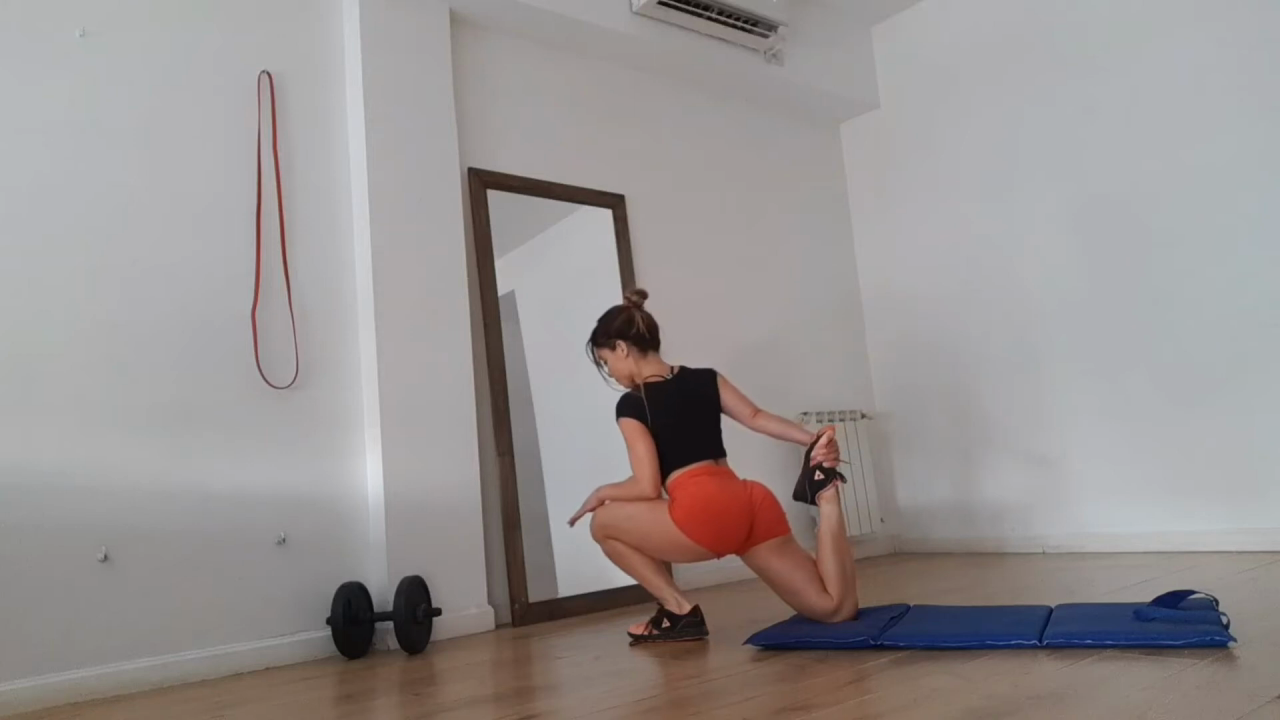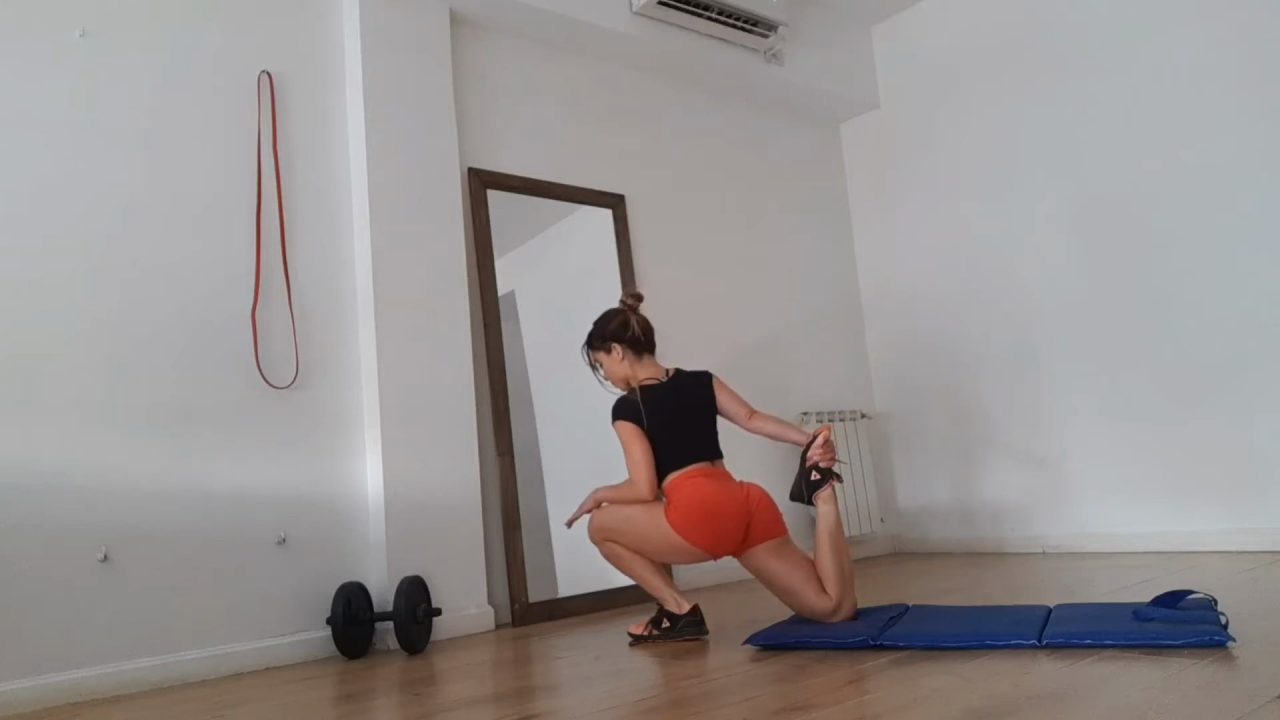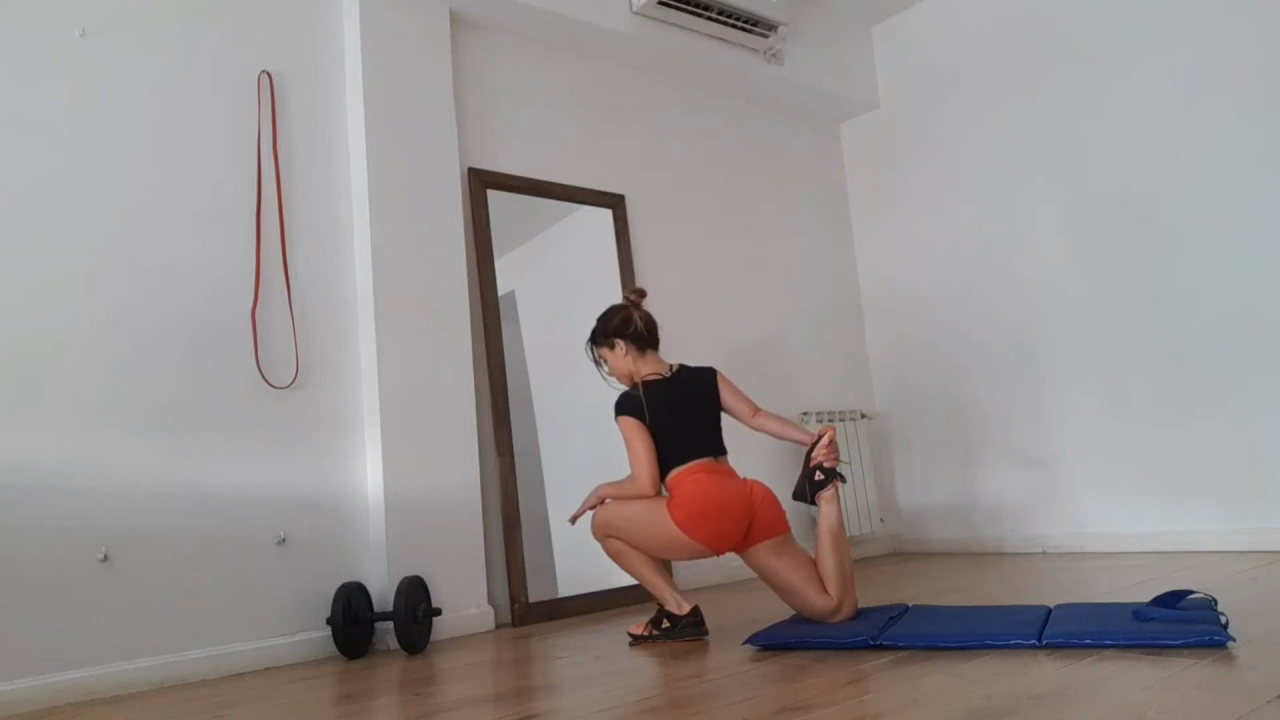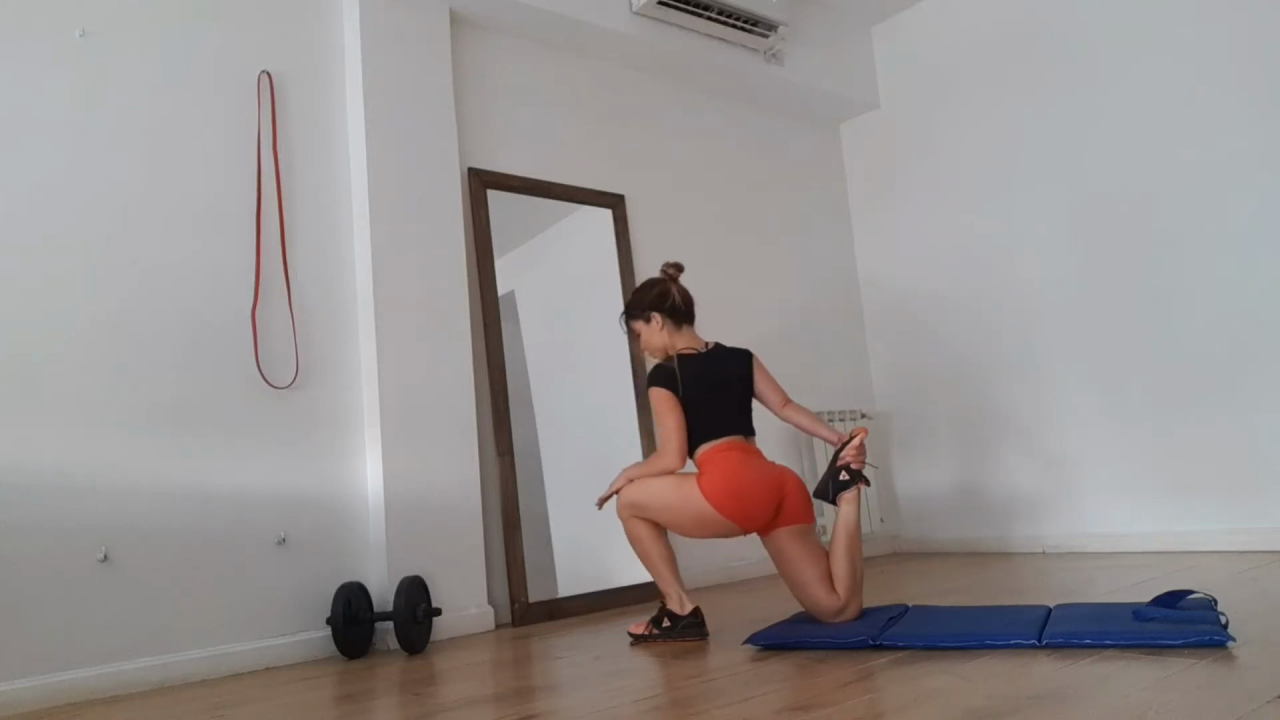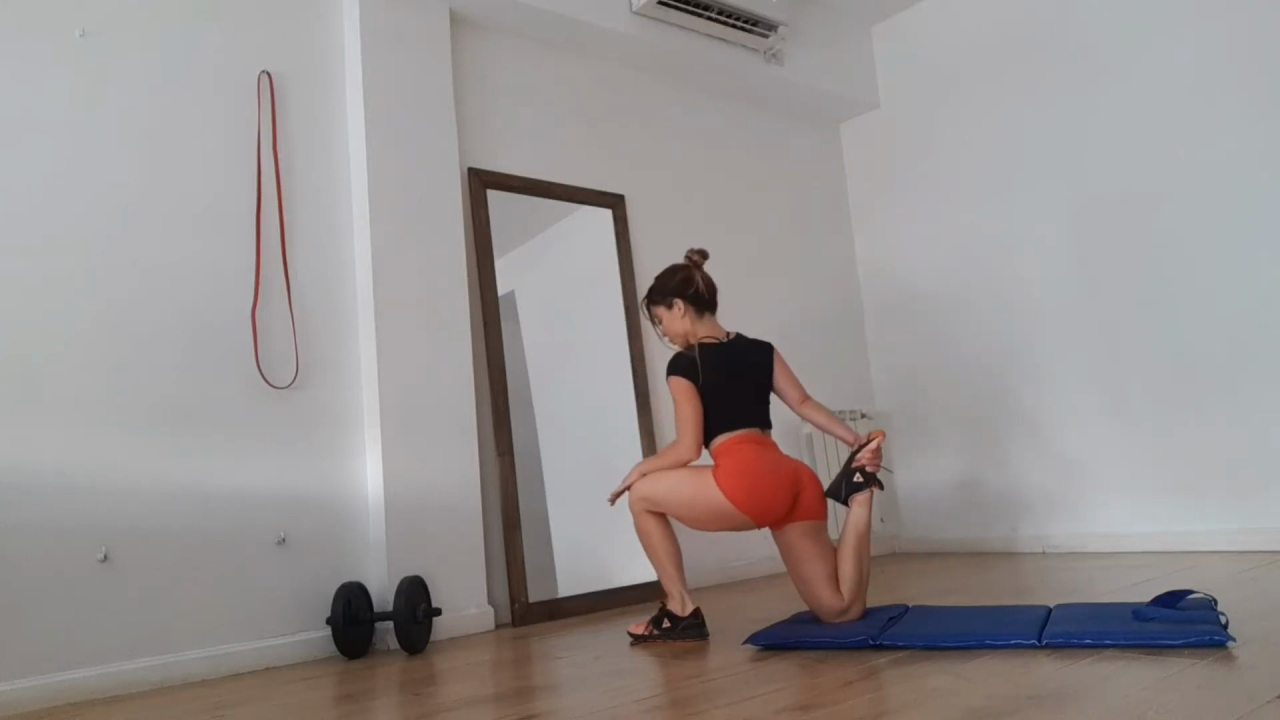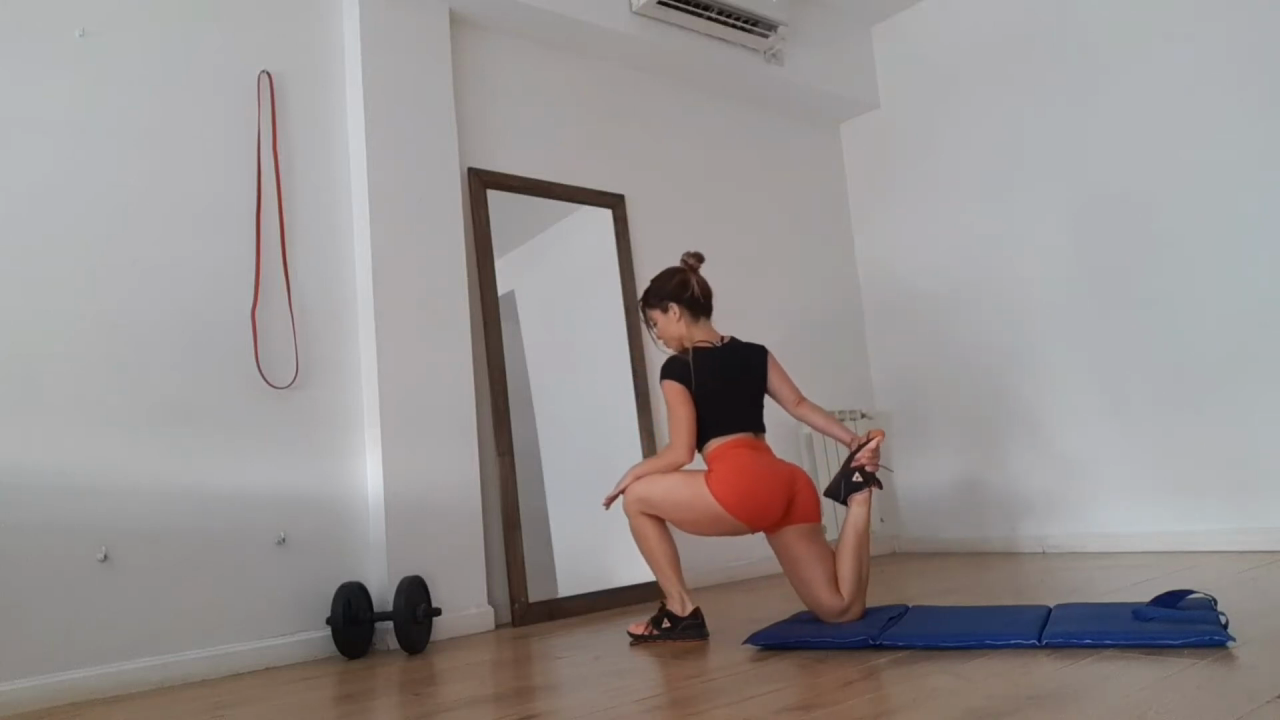
dt=0.7s
person 1, frame 1
left shoulder: (632, 405)
right shoulder: (706, 378)
left elbow: (648, 487)
right elbow: (755, 417)
left wrist: (603, 493)
right wrist: (814, 441)
left hip: (705, 513)
right hip: (753, 504)
left knee: (603, 522)
left ankle: (679, 612)
person 1, frame 2
left shoulder: (627, 408)
right shoulder: (700, 381)
left elbow: (645, 490)
right elbow: (752, 418)
left wrist: (599, 495)
right wrist: (810, 441)
left hip: (703, 517)
right hip: (749, 506)
left knee: (601, 525)
left ankle: (678, 612)
person 1, frame 3
left shoulder: (631, 403)
right shoulder: (705, 377)
left elbow: (646, 485)
right elbow: (755, 416)
left wrist: (601, 491)
right wrist: (814, 441)
left hip: (704, 510)
right hip: (754, 502)
left knee: (604, 521)
right knee: (835, 607)
left ankle: (678, 612)
person 1, frame 4
left shoulder: (664, 377)
right shoulder: (740, 358)
left elbow: (672, 459)
right elbow: (786, 407)
left wrist: (628, 473)
right wrist: (842, 441)
left hip: (733, 489)
right hip: (780, 486)
left knee: (630, 501)
right knee: (838, 608)
left ankle: (680, 611)
person 1, frame 5
left shoulder: (683, 365)
right shoulder: (760, 349)
left elbow: (688, 449)
right elbow: (804, 403)
left wrist: (640, 468)
right wrist: (857, 442)
left hip: (749, 481)
right hip: (796, 481)
left knee: (641, 495)
right knee: (842, 608)
left ankle: (681, 612)
person 1, frame 6
left shoulder: (677, 369)
right shoulder: (754, 353)
left elbow: (681, 452)
right elbow: (800, 405)
left wrist: (634, 472)
right wrist: (854, 442)
left hip: (743, 486)
right hip: (788, 484)
left knee: (637, 498)
right knee: (841, 608)
left ankle: (681, 612)
